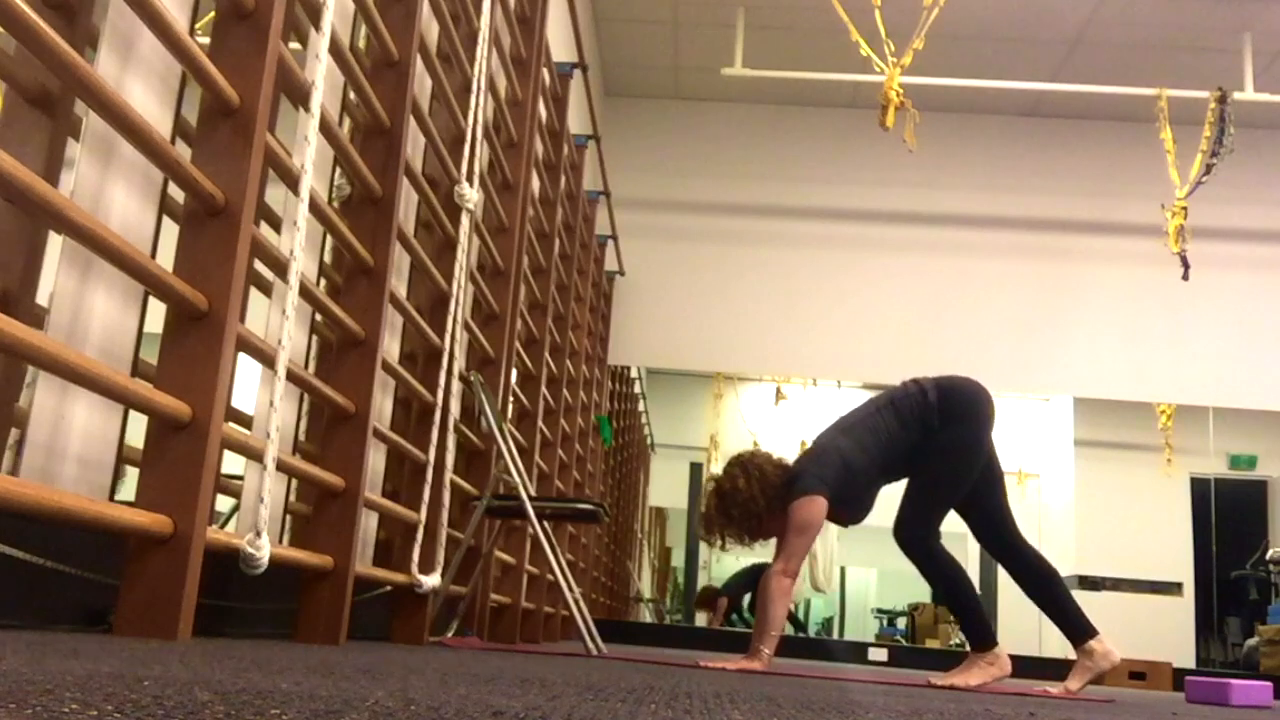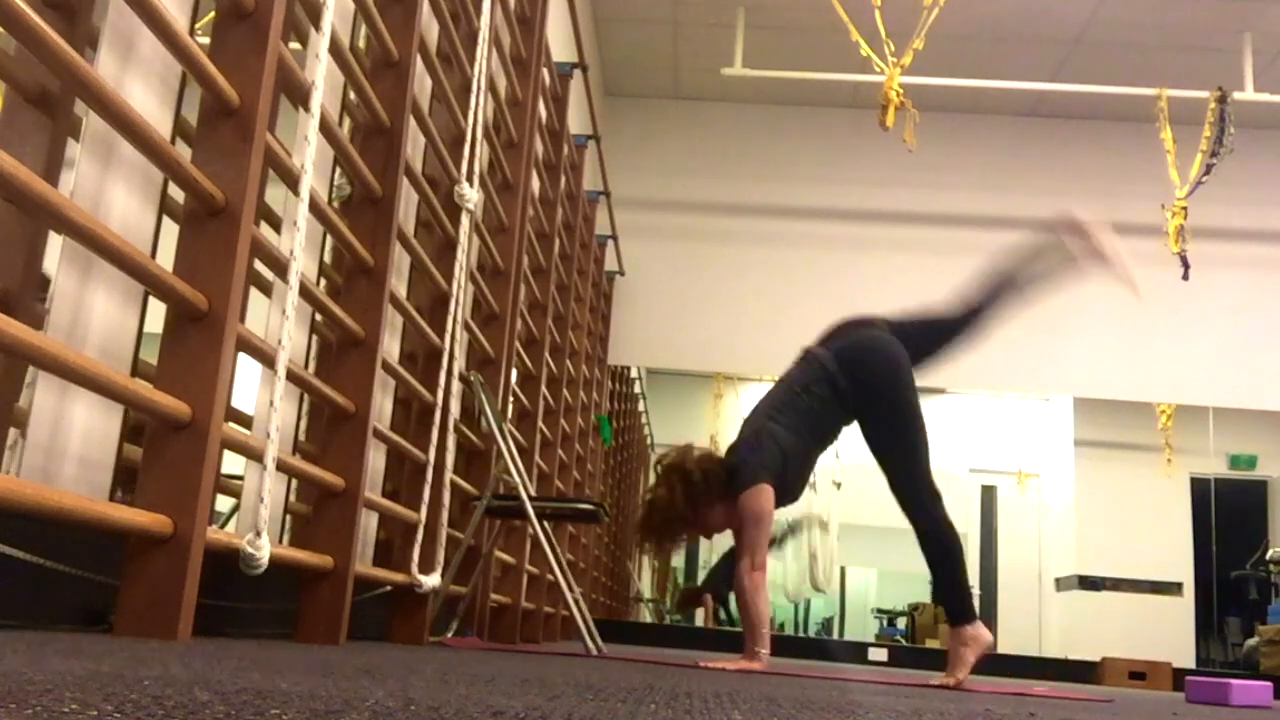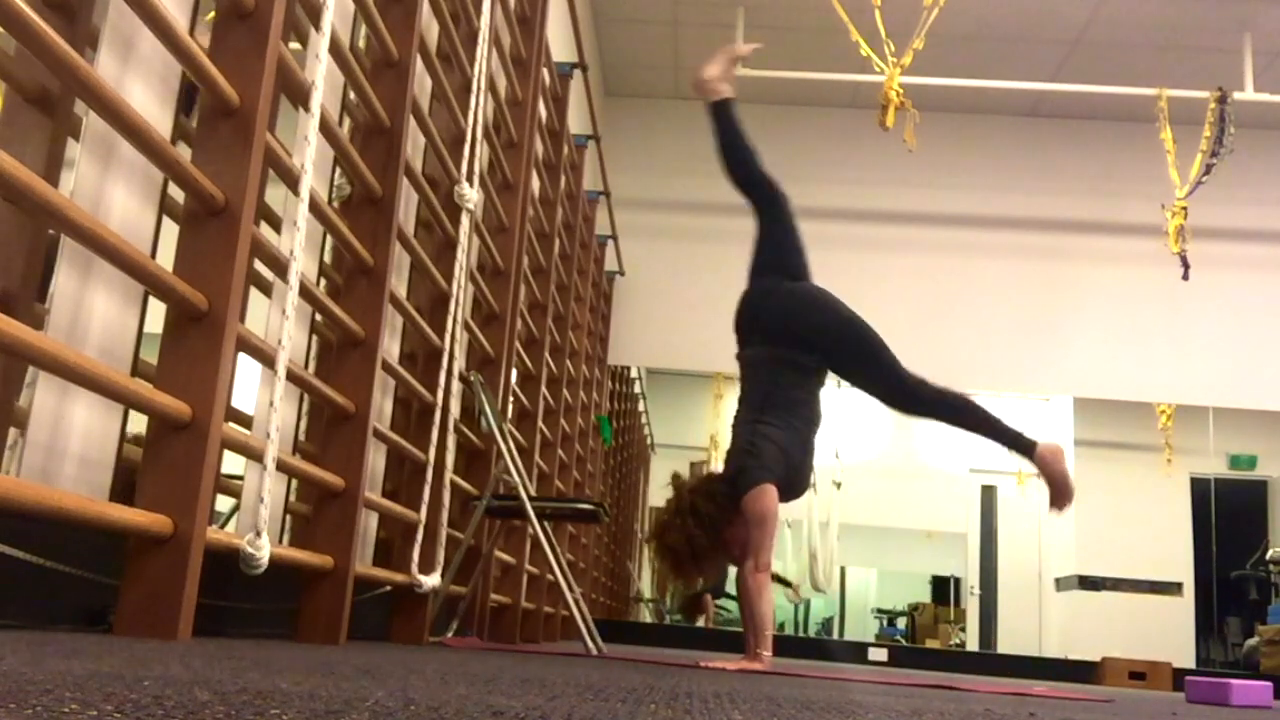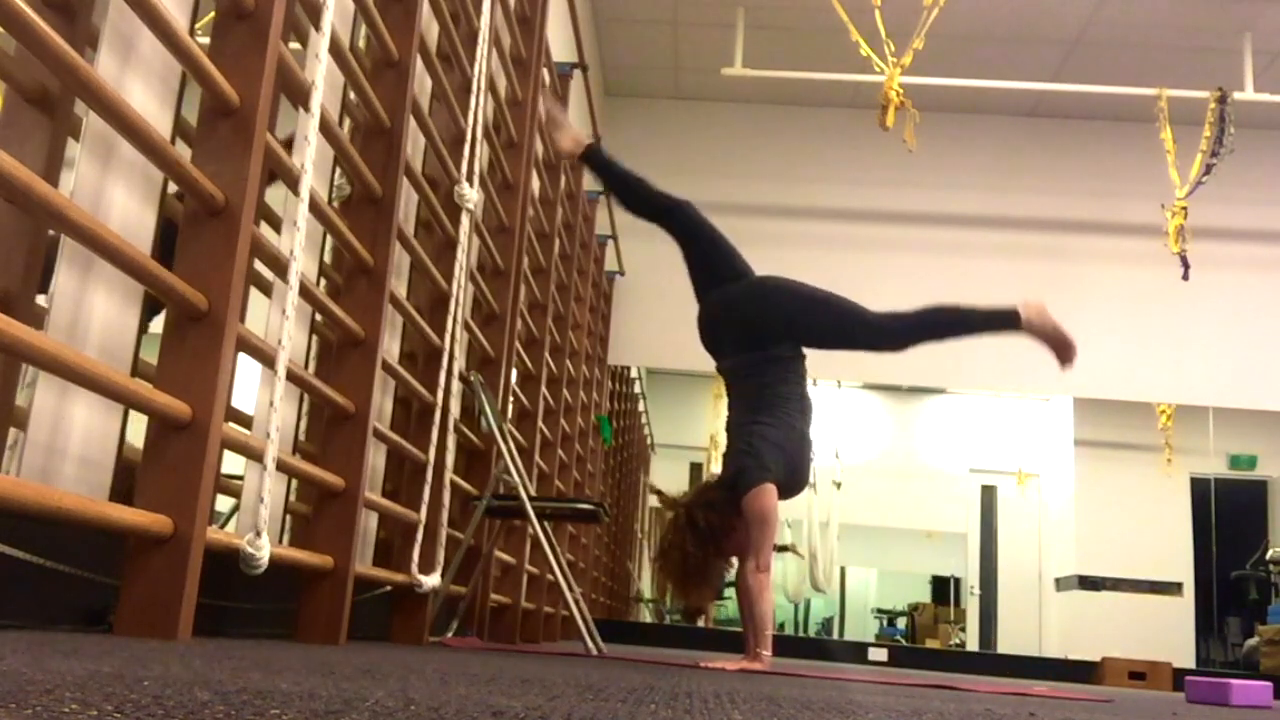
dt=0.4s
person 1, frame 1
left shoulder: (809, 488)
right shoulder: (797, 486)
left elbow: (782, 573)
right elbow: (782, 574)
left wrist: (758, 654)
right wrist: (763, 649)
left hip: (959, 410)
right hip: (948, 421)
left knee: (914, 534)
right knee: (1004, 542)
left ankle: (988, 654)
right ankle: (1091, 647)
person 1, frame 2
left shoulder: (751, 476)
right shoulder: (735, 476)
left elbow: (754, 568)
right elbow: (752, 564)
left wrist: (755, 652)
right wrist: (755, 645)
left hip: (867, 370)
right hip: (855, 355)
left knee: (917, 498)
right knee: (968, 313)
left ankle: (966, 628)
right ankle: (1071, 245)
person 1, frame 3
left shoulder: (753, 484)
right shoulder: (743, 485)
left elbow: (757, 571)
left wrist: (757, 655)
right wrist: (752, 648)
left hip: (799, 324)
right hip: (765, 312)
left knee: (912, 394)
right knee: (763, 196)
left ankle: (1034, 451)
right ankle: (717, 94)
person 1, frame 4
left shoulder: (753, 485)
left elbow: (756, 573)
left wrist: (758, 654)
right wrist: (754, 648)
left hip: (768, 321)
right hip: (733, 322)
left knee: (894, 330)
right knee: (676, 216)
